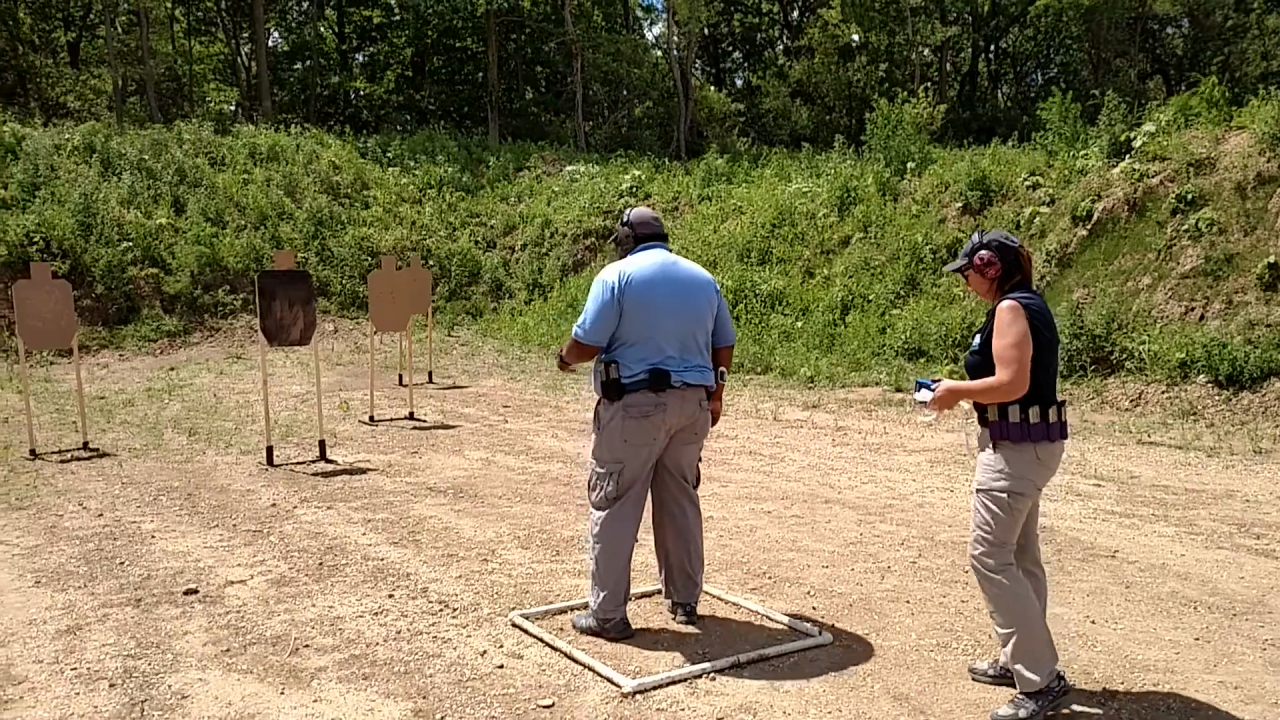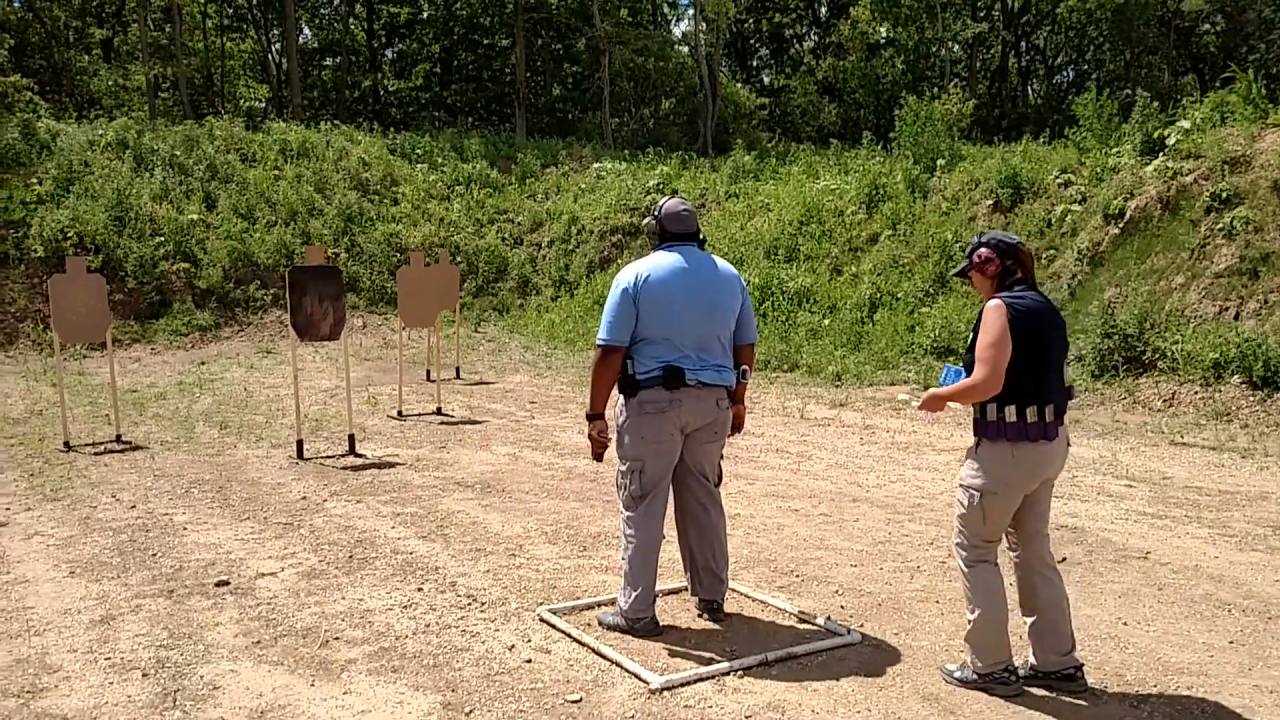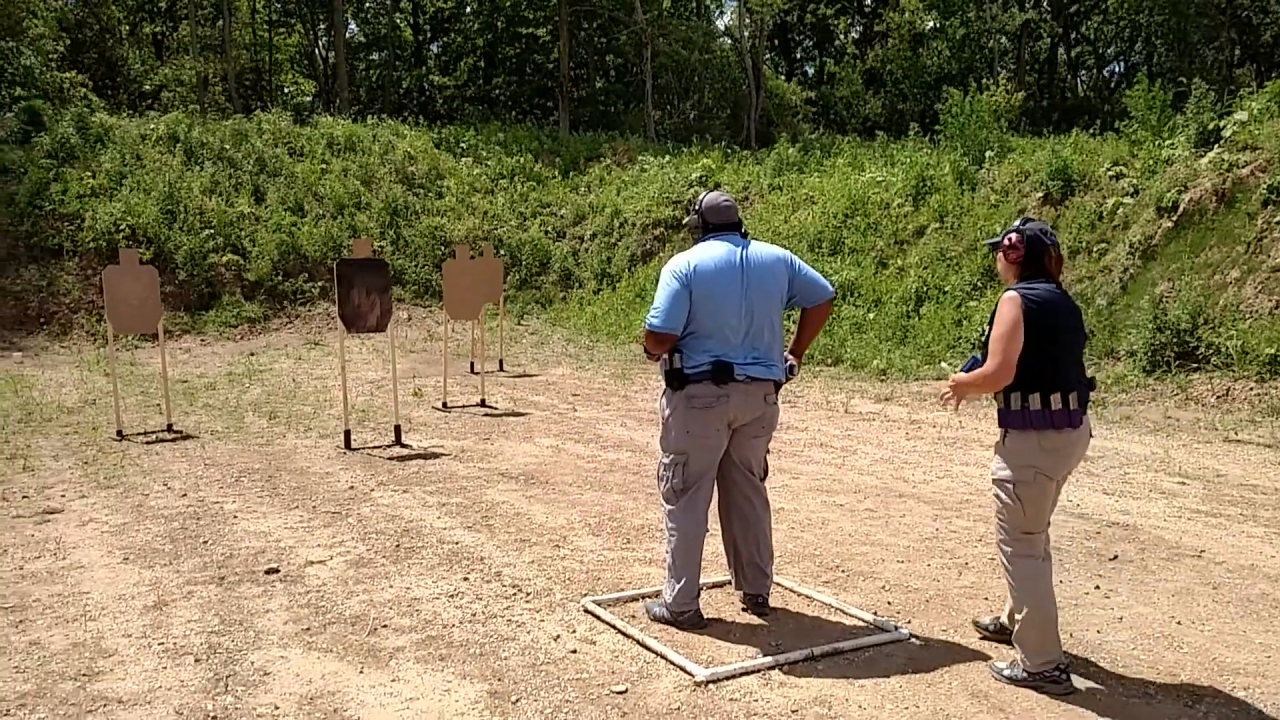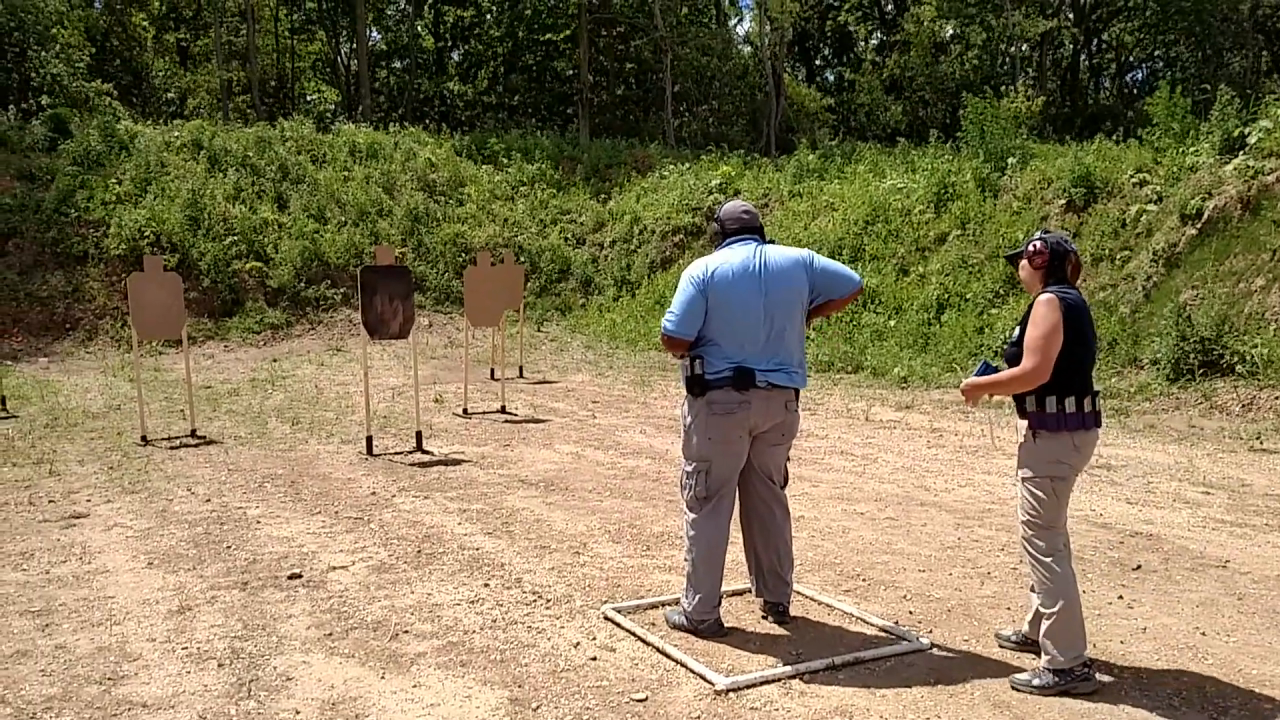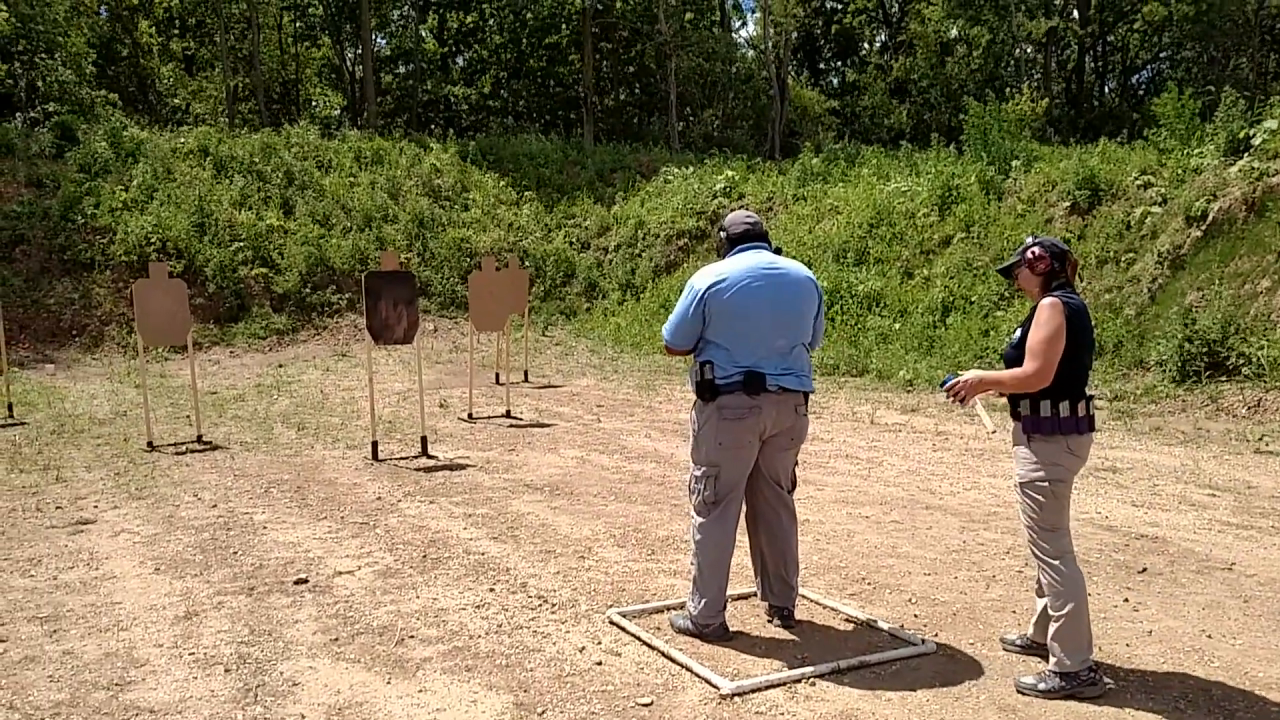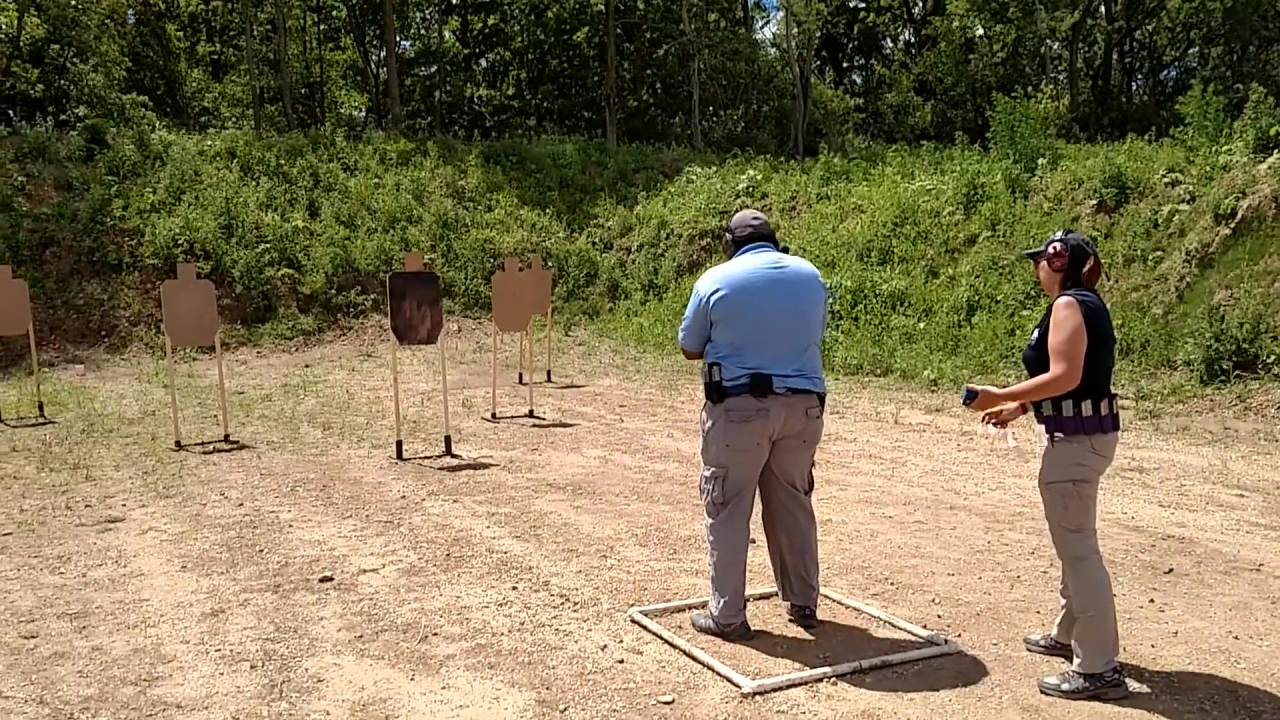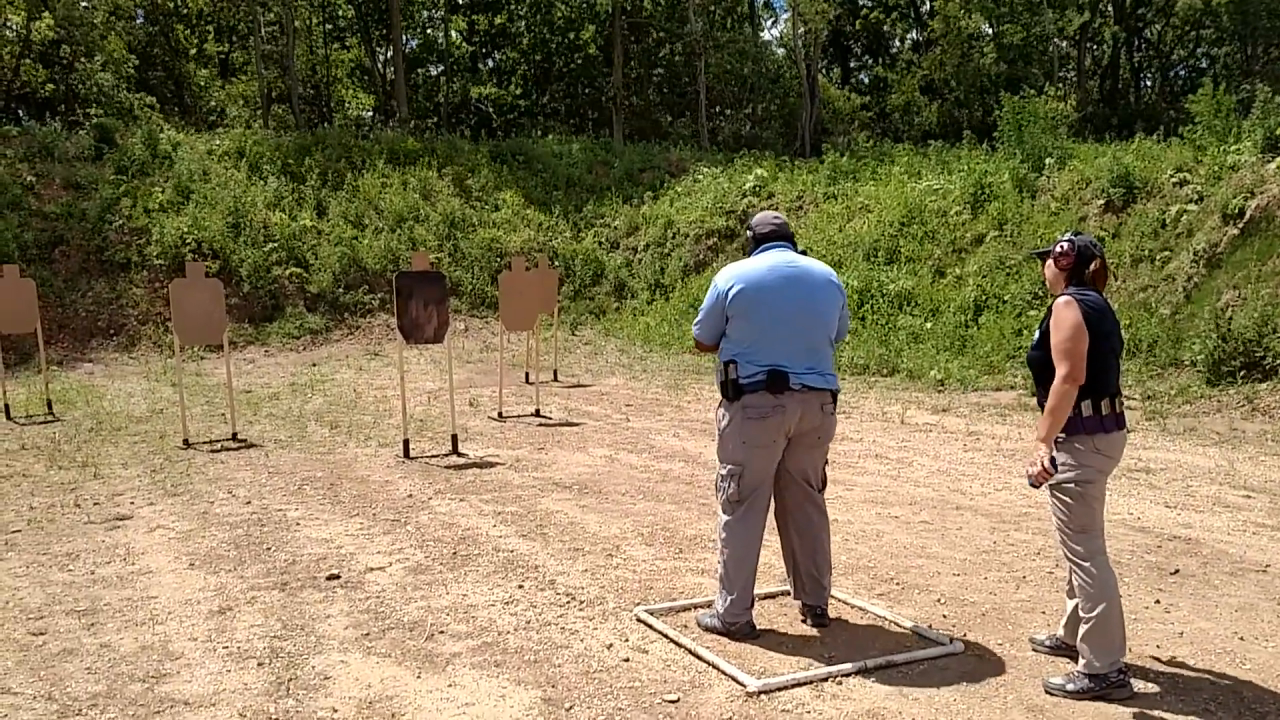
dt=0.7s
person 1, frame 1
left shoulder: (1011, 308)
right shoulder: (1027, 305)
left elbow: (1012, 384)
left wrist: (956, 389)
right wrist: (963, 391)
left hip: (1016, 446)
right hip: (1026, 443)
left knee: (990, 556)
right knee: (1019, 554)
right ankle: (1022, 662)
person 1, frame 2
left shoulder: (1001, 308)
right shoulder: (1044, 308)
left elbow: (986, 384)
left wrist: (940, 395)
right wrist: (958, 393)
left hip: (1007, 446)
right hip: (1047, 441)
left knee: (976, 551)
right knee: (1033, 552)
left ankle: (992, 667)
right ankle: (1058, 663)
person 1, frame 3
left shoulder: (1017, 299)
right shoulder: (1061, 300)
left elbow: (998, 374)
left wrist: (961, 383)
right wrist: (972, 383)
left hip: (1034, 435)
right hip: (1070, 429)
left knee: (1020, 545)
right knee: (1031, 536)
left ankle: (1042, 664)
right ankle: (1018, 622)
person 1, frame 4
left shoulder: (1049, 300)
right shoulder: (1067, 301)
left elbow: (1035, 373)
left wrist: (981, 385)
right wrist: (998, 385)
left hip: (1055, 433)
right hip: (1062, 429)
left knee: (1042, 541)
right knee: (1047, 536)
left ankle: (1067, 664)
right ankle: (1040, 629)
person 1, frame 5
left shoulder: (1052, 305)
right shoulder: (1065, 305)
left elbow: (1036, 375)
left wrist: (983, 378)
right wrist: (990, 381)
left hip: (1049, 438)
right hip: (1056, 434)
left knee: (1051, 547)
right knee: (1048, 541)
left ankle: (1074, 667)
right ankle: (1044, 633)
person 1, frame 6
left shoulder: (1068, 304)
right shoulder: (1086, 303)
left elbow: (1064, 377)
left wrist: (1001, 396)
right wrist: (1019, 408)
left hip: (1074, 438)
right hip: (1083, 432)
left knee: (1078, 548)
right knee: (1073, 544)
left ankle: (1099, 668)
right ankle: (1070, 634)
person 1, frame 7
left shoulder: (1068, 304)
right shoulder: (1096, 305)
left elbow: (1068, 378)
left wrist: (1043, 442)
left hip: (1080, 437)
right hip: (1101, 430)
left knee: (1084, 550)
right knee: (1081, 544)
left ankle: (1104, 669)
right ankle: (1075, 634)
person 2, frame 1
left shoulder: (617, 275)
right shoulder: (702, 277)
left elbow: (586, 344)
right elbow: (724, 346)
left wrist: (566, 357)
right wrist: (714, 395)
left hip: (635, 404)
right hip: (691, 402)
left knee: (614, 505)
right knee: (680, 501)
left ankle: (608, 612)
right ankle: (685, 600)
person 2, frame 2
left shoulder: (636, 274)
right shoulder: (728, 275)
left elbow: (609, 352)
right elbow: (745, 346)
left wrist: (596, 415)
right wrist: (737, 400)
left hip: (653, 401)
right hip: (713, 401)
left knee: (642, 506)
right knee: (703, 499)
left ankle: (636, 611)
right ankle: (711, 597)
person 2, frame 3
left shoulder: (685, 264)
right shoulder: (775, 258)
left elbow: (661, 334)
right elbow: (822, 298)
left wrist: (651, 350)
right wrist: (796, 353)
left hip: (700, 394)
right hip: (760, 394)
left knee: (685, 497)
right knee: (748, 492)
left ankle: (681, 603)
right ankle: (756, 591)
person 2, frame 4
left shoulder: (704, 270)
right shoulder: (797, 261)
left elbow: (675, 338)
right elbow: (852, 286)
left wrist: (686, 350)
right wrist: (804, 312)
left hip: (721, 400)
right hip: (780, 399)
left knee: (707, 505)
right knee: (768, 500)
left ankle: (700, 611)
right ankle: (777, 600)
person 2, frame 5
left shoulder: (711, 278)
right shoulder: (805, 278)
left elbow: (674, 344)
right elbow: (811, 341)
left hip: (729, 405)
right hip: (789, 404)
left knee: (714, 509)
right knee: (776, 504)
left ankle: (706, 615)
right ankle: (782, 603)
person 2, frame 6
left shoulder: (715, 281)
right shoulder: (810, 275)
left elbow: (691, 349)
left hip: (740, 407)
right hip: (803, 404)
left knee: (727, 510)
right knee: (793, 505)
left ankle: (727, 615)
right ankle: (803, 603)
person 2, frame 7
left shoulder: (733, 276)
right shoulder: (828, 277)
left elbow: (703, 341)
right elbow: (837, 336)
left hip: (755, 405)
right hip: (816, 403)
left knee: (741, 508)
right knee: (806, 503)
left ankle: (733, 613)
right ankle: (815, 602)
